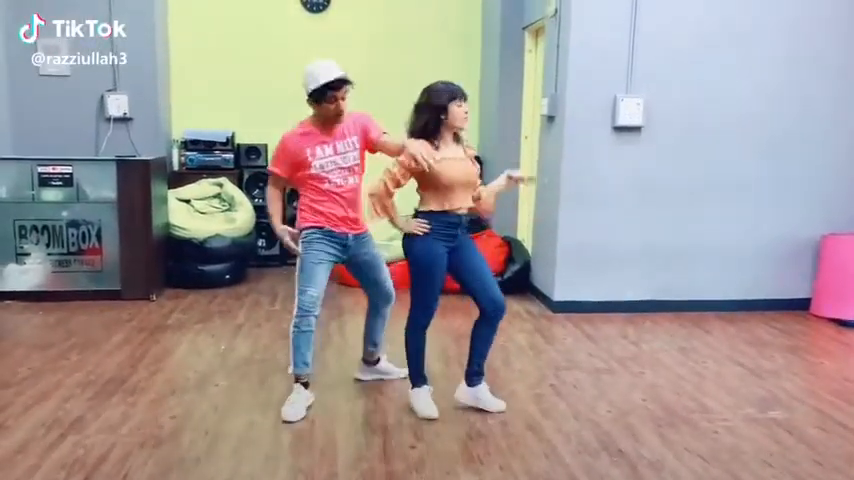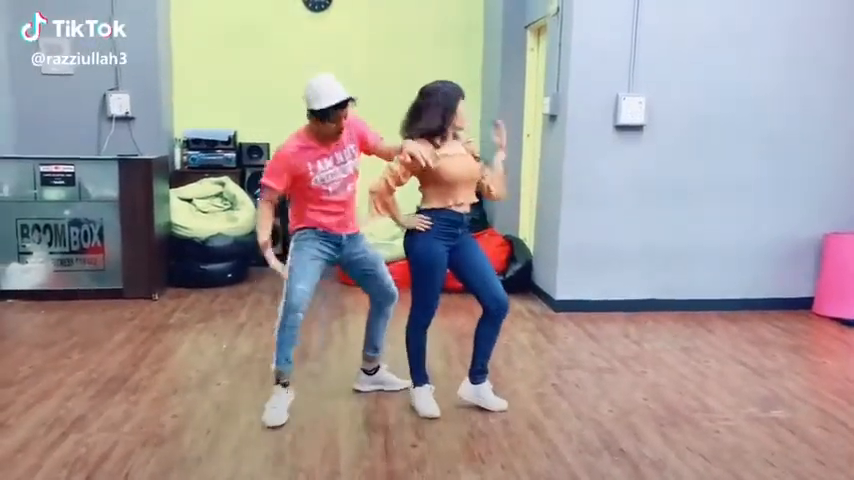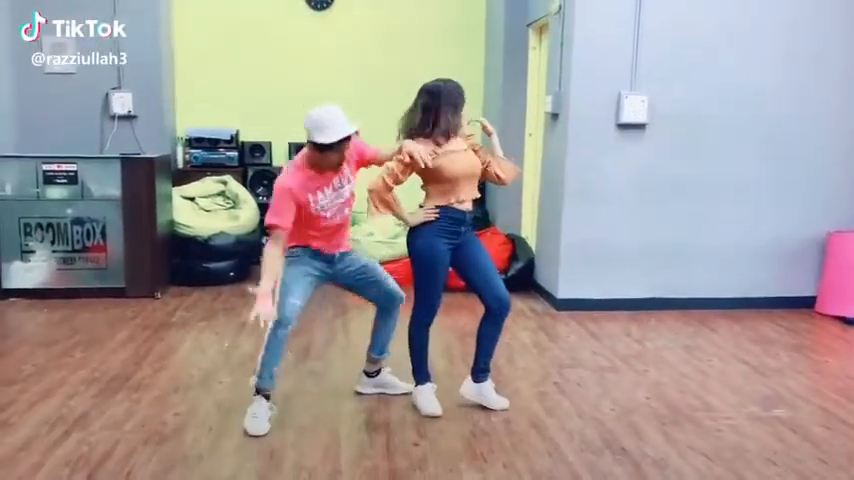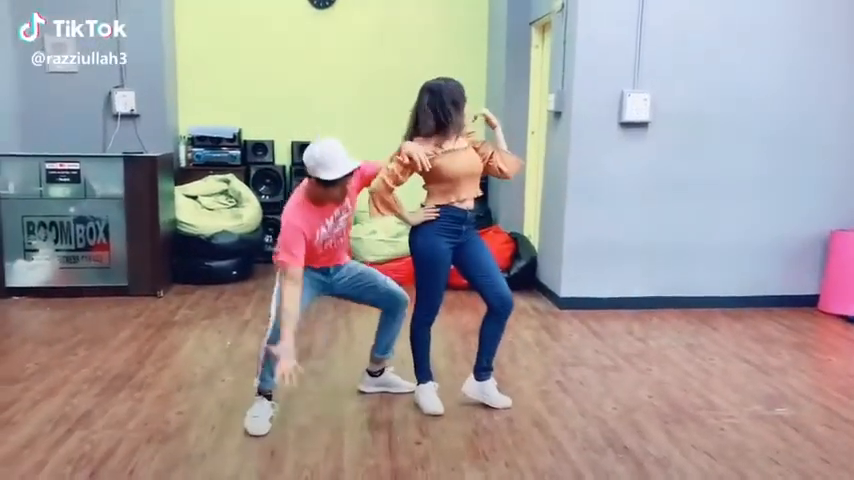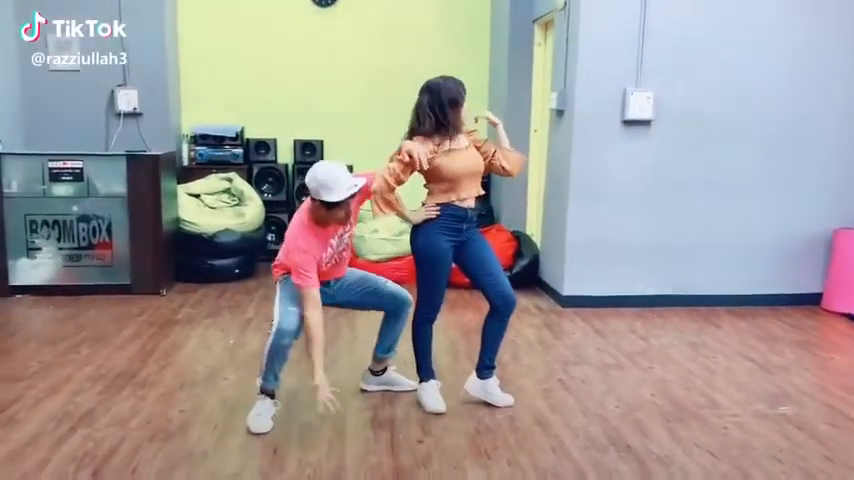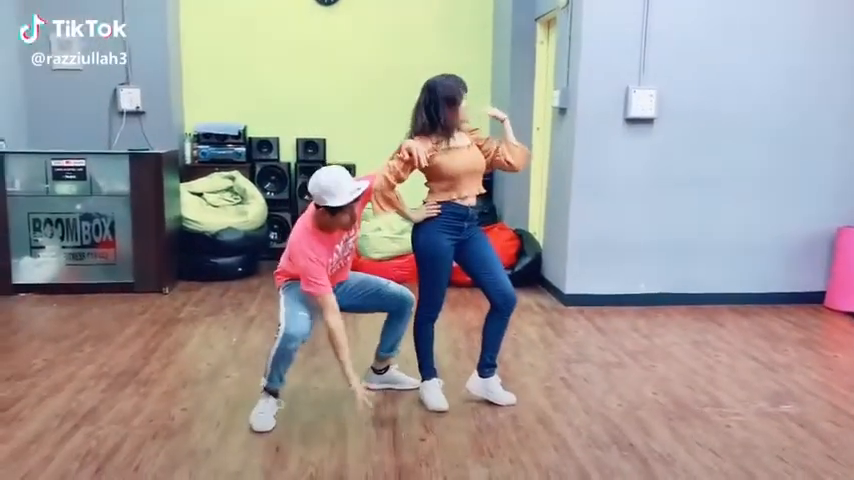
dt=0.1s
person 1, frame 1
left shoulder: (463, 151)
right shoulder: (421, 150)
right elbow: (380, 191)
left wrist: (507, 179)
right wrist: (403, 225)
left hip: (460, 235)
right hip: (431, 235)
left knee: (493, 305)
right knee: (422, 314)
left ankle: (472, 386)
right ankle: (418, 389)
person 1, frame 2
left shoulder: (465, 148)
right shoulder: (420, 149)
left elbow: (490, 189)
right elbow: (381, 188)
left wrist: (500, 152)
right wrist: (403, 222)
left hip: (462, 231)
right hip: (431, 233)
left knee: (497, 303)
right knee: (423, 314)
left ankle: (476, 383)
right ankle: (420, 388)
person 1, frame 3
left shoulder: (466, 143)
right shoulder: (422, 147)
left elbow: (502, 174)
right elbow: (381, 186)
left wrist: (493, 135)
right wrist: (407, 218)
left hip: (465, 230)
right hip: (434, 231)
left knee: (499, 302)
right knee: (426, 312)
left ankle: (478, 382)
right ankle: (423, 386)
person 1, frame 4
left shoulder: (468, 142)
right shoulder: (422, 147)
left elbow: (506, 168)
right elbow: (381, 187)
left wrist: (496, 128)
right wrist: (408, 218)
left hip: (468, 228)
right hip: (435, 229)
left knee: (502, 301)
right knee: (427, 311)
left ankle: (481, 380)
right ankle: (425, 385)
person 1, frame 5
left shoulder: (469, 140)
right shoulder: (421, 147)
left elbow: (509, 165)
right elbow: (382, 186)
left wrist: (498, 127)
right wrist: (410, 217)
left hip: (469, 227)
right hip: (437, 228)
left knee: (504, 300)
right knee: (428, 309)
left ankle: (483, 378)
right ankle: (427, 383)
person 1, frame 6
left shoulder: (472, 138)
right shoulder: (422, 146)
left elbow: (513, 161)
right elbow: (383, 184)
left wrist: (504, 122)
right wrist: (411, 216)
left hip: (471, 225)
right hip: (438, 226)
left knee: (505, 298)
right knee: (430, 308)
left ankle: (485, 377)
right ankle: (429, 381)
person 2, frame 1
left shoulder: (357, 123)
right shoulder: (293, 141)
left elbow: (391, 147)
right elbow: (275, 187)
left wrist: (410, 146)
right wrist: (278, 223)
left hip: (357, 232)
right hip: (318, 234)
left knee: (382, 294)
right knee: (308, 306)
left ankle: (371, 361)
right ankle: (302, 387)
person 2, frame 2
left shoulder: (354, 129)
right shoulder: (291, 153)
left elbow: (388, 151)
right elbow: (267, 200)
left wrist: (407, 146)
right wrist: (264, 237)
left hip: (350, 234)
right hip: (312, 236)
left knee: (386, 294)
right knee: (295, 303)
left ankle: (370, 371)
right ankle: (282, 387)
person 2, frame 3
left shoulder: (349, 150)
right shoulder: (291, 182)
left elbow: (386, 157)
right elbow: (275, 240)
left wrist: (407, 148)
right wrist: (265, 290)
left hip: (342, 252)
right hip: (305, 254)
left knee: (392, 297)
right knee: (284, 315)
left ankle: (372, 374)
right ankle: (262, 396)
person 2, frame 4
left shoulder: (350, 176)
right shoulder: (296, 217)
right elbow: (292, 282)
left wrist: (408, 154)
right wrist: (287, 349)
left hip: (340, 266)
right hip: (305, 271)
left knee: (398, 300)
right knee: (282, 325)
left ankle: (375, 372)
right ankle: (263, 397)
person 2, frame 5
left shoulder: (348, 193)
right shoulder: (301, 239)
right elbow: (312, 311)
right wrist: (319, 375)
left hip: (338, 276)
right hip: (298, 282)
left knee: (401, 300)
right knee: (286, 328)
left ankle: (378, 372)
right ankle: (266, 396)
person 2, frame 6
left shoulder: (351, 197)
right shoulder: (305, 245)
right elbow: (331, 316)
right wrist: (351, 377)
left hip: (341, 280)
right hip: (301, 285)
left knee: (403, 300)
right knee: (293, 331)
left ankle: (381, 370)
right ankle: (270, 395)
